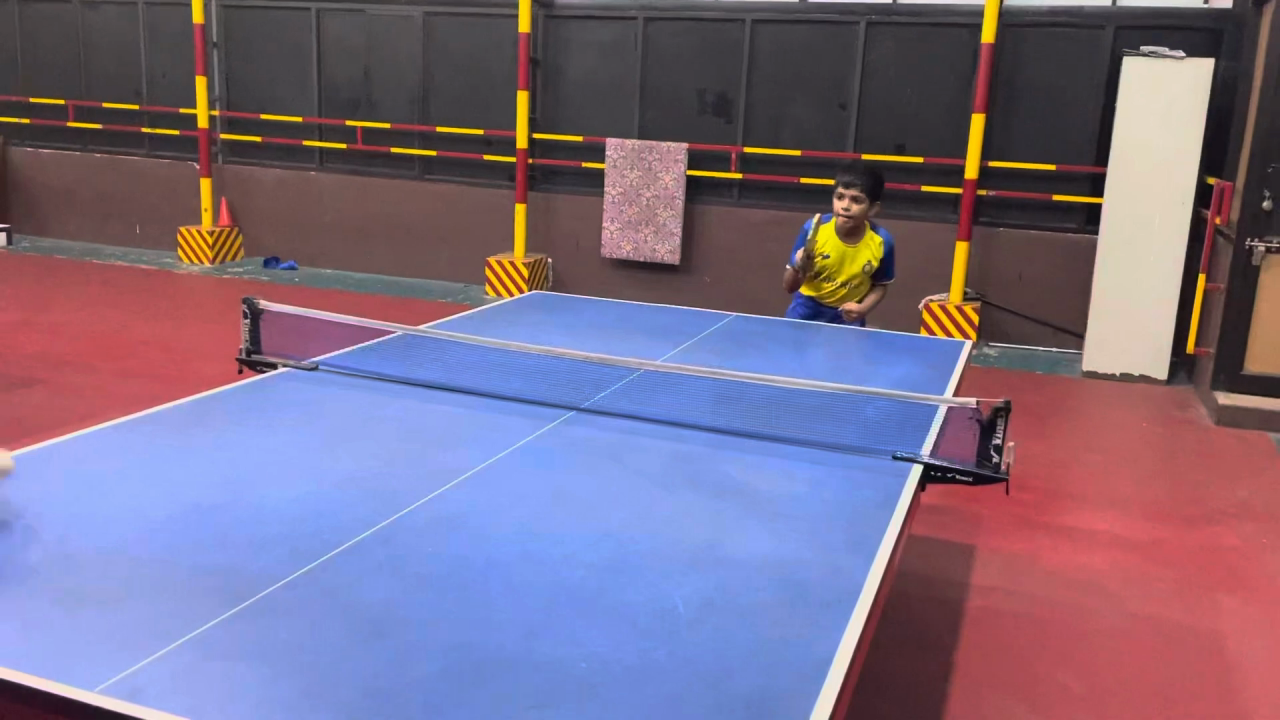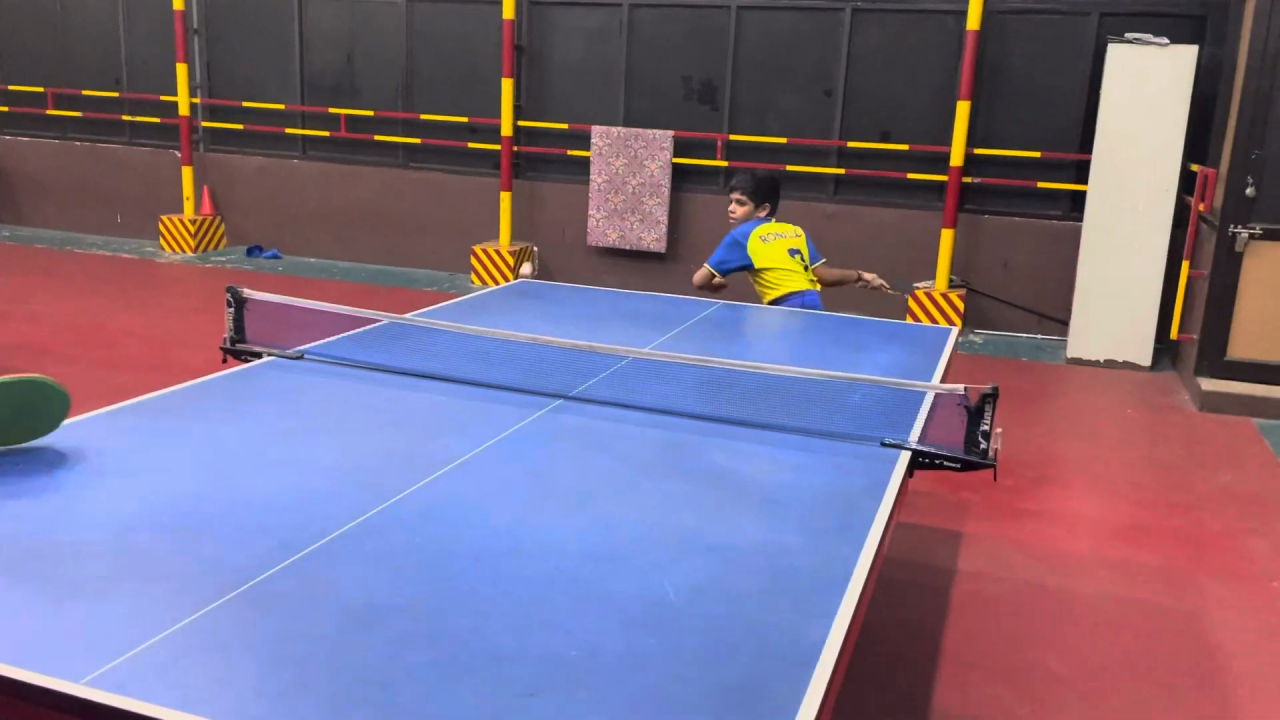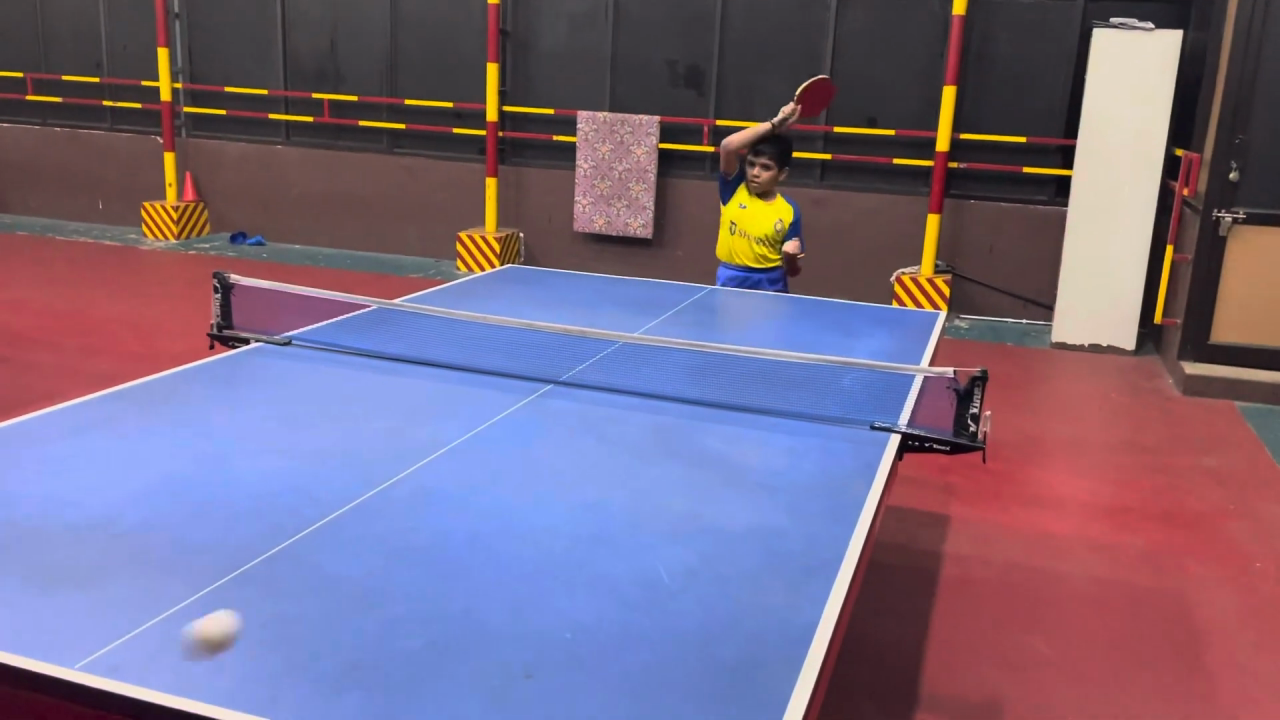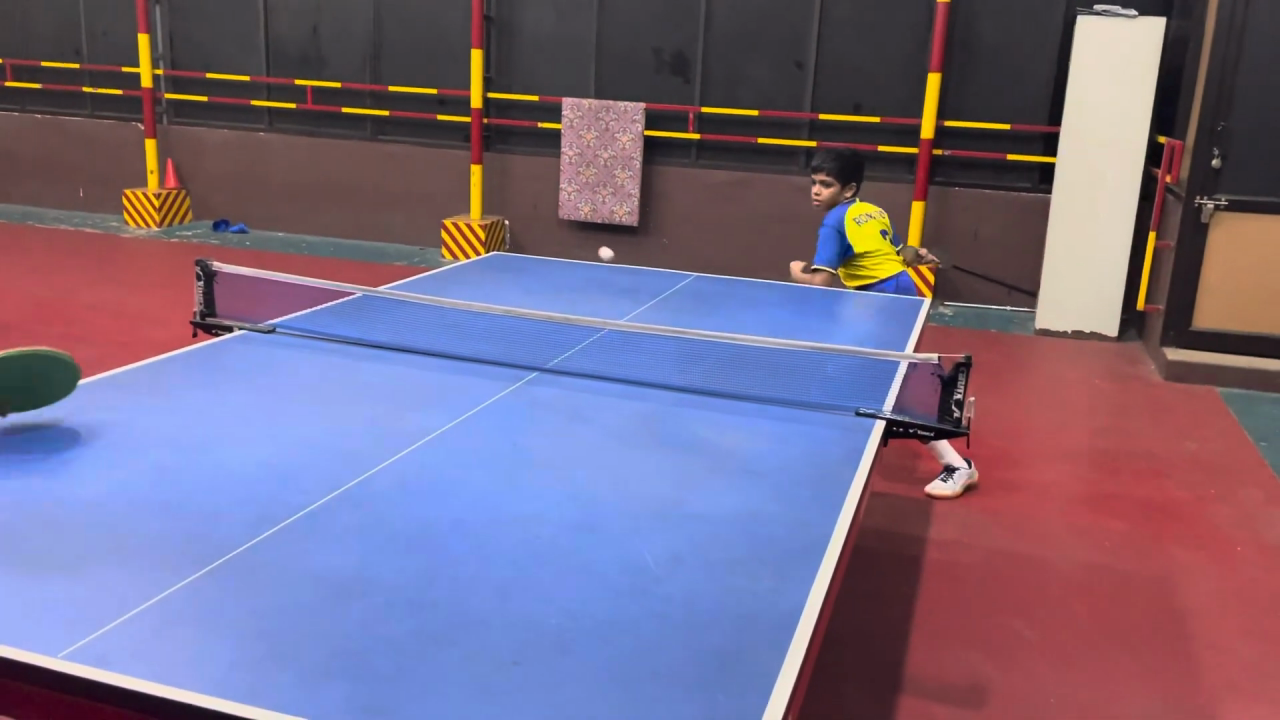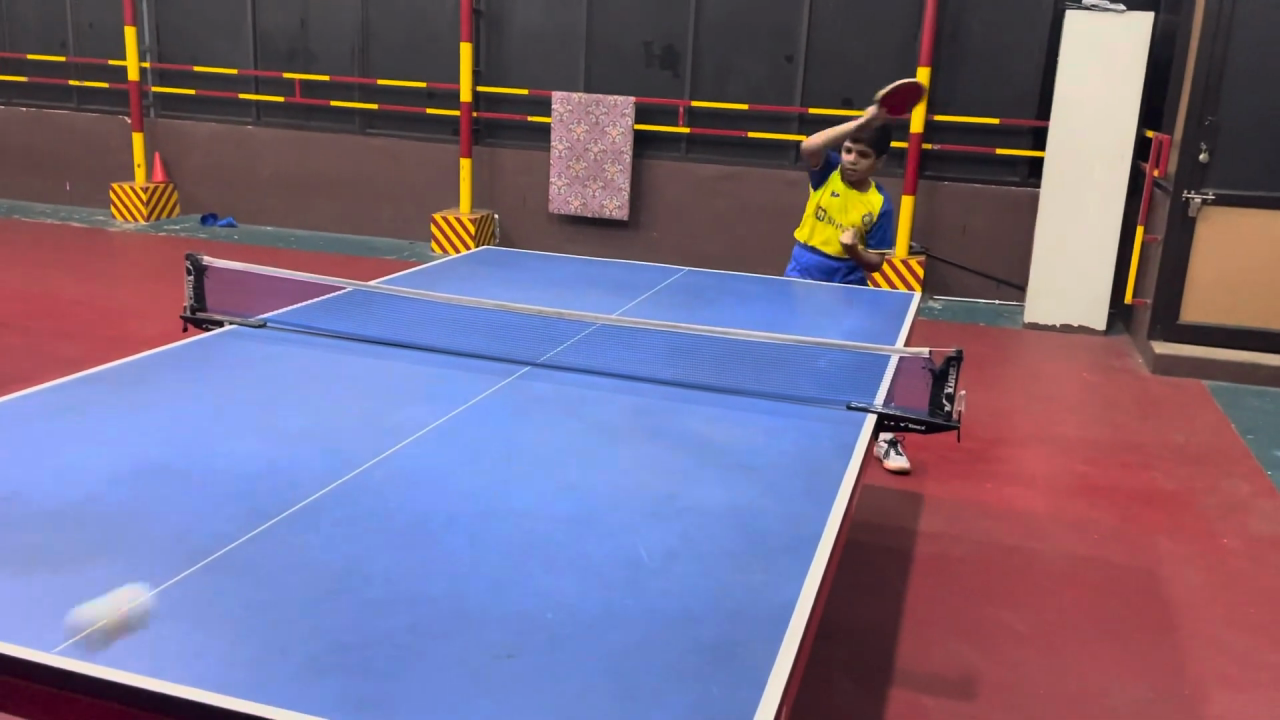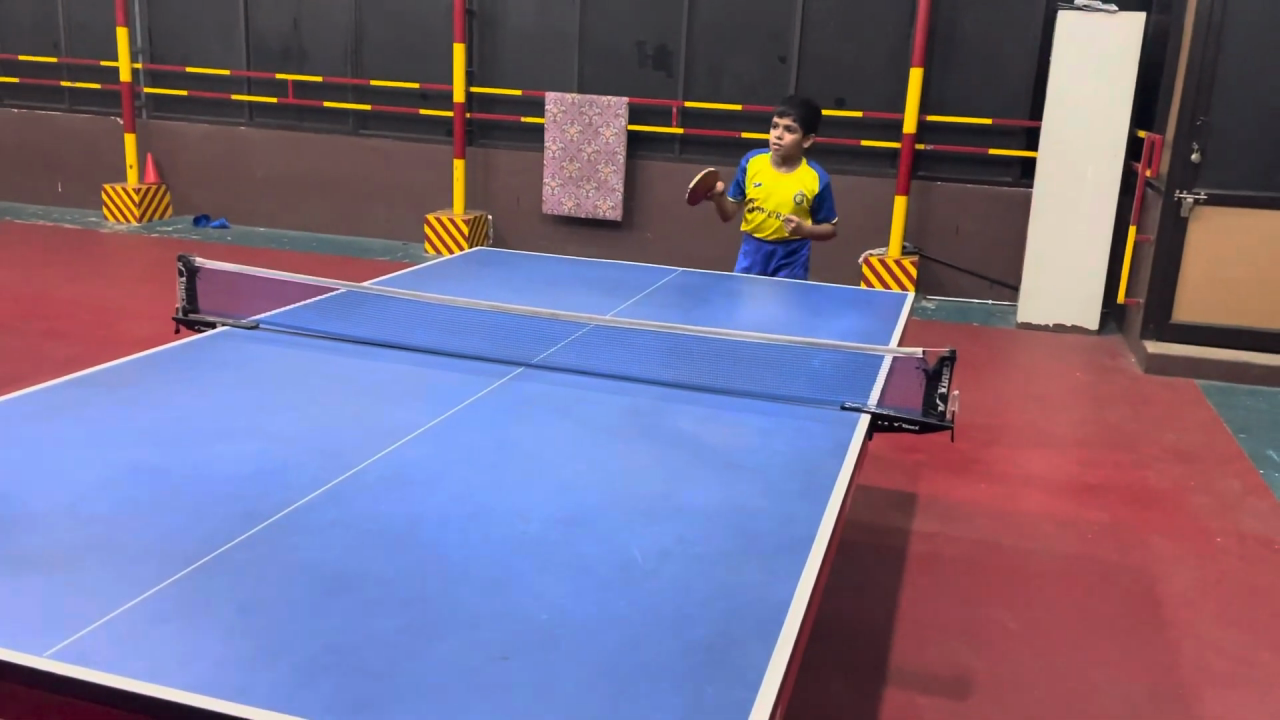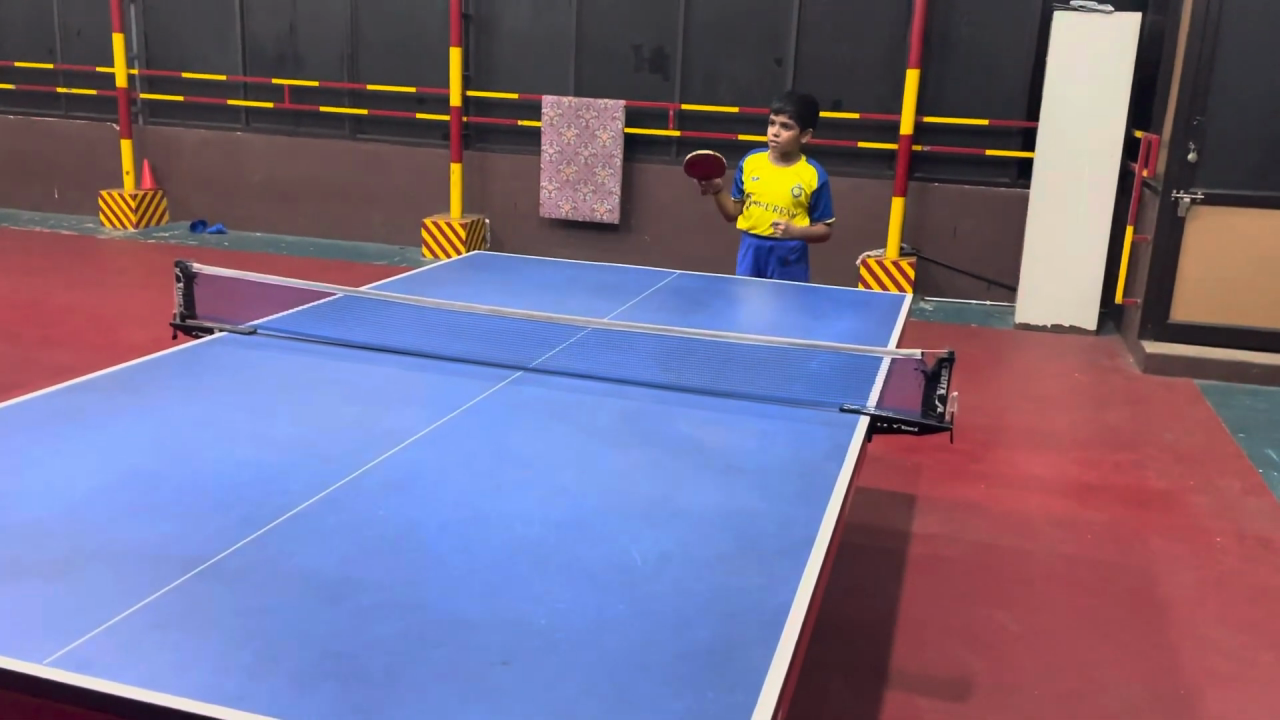
dt=0.7s
person 1, frame 1
left shoulder: (881, 242)
right shoulder: (813, 230)
left elbow: (880, 285)
right elbow: (789, 287)
left wrist: (863, 309)
right wrist: (800, 270)
left hip: (847, 319)
right hip: (806, 314)
person 1, frame 2
left shoulder: (740, 235)
right shoulder: (795, 232)
left elbow: (700, 280)
right elbow: (824, 274)
left wrist: (717, 283)
right wrist: (860, 276)
right hip: (808, 308)
person 1, frame 3
left shoulder: (789, 212)
right shoulder: (734, 188)
left elbow: (792, 270)
right elbow: (727, 146)
left wrist: (790, 257)
right wrist: (775, 123)
left hip: (769, 290)
right hip: (729, 286)
person 1, frame 4
left shoulder: (835, 222)
right shoulder: (874, 212)
left elbow: (820, 282)
right elbow: (905, 253)
left wrist: (799, 272)
right wrist: (917, 254)
right hip: (888, 298)
left ankle: (958, 465)
person 1, frame 5
left shoulder: (880, 202)
right shoulder: (826, 170)
left elbow: (876, 263)
right elbow: (808, 147)
left wrist: (855, 251)
right wrist: (863, 122)
left hip: (848, 286)
right hip: (803, 278)
left ankle: (886, 438)
person 1, frame 6
left shoulder: (816, 179)
right shoulder: (751, 162)
left elbow: (830, 229)
right elbow: (728, 215)
left wrist: (805, 230)
right wrist: (719, 195)
left hip: (791, 261)
right hip: (751, 256)
person 1, frame 7
left shoulder: (814, 175)
right shoulder: (750, 161)
left elbow: (825, 230)
right elbow: (733, 214)
left wrist: (795, 231)
right wrist: (718, 190)
left hip: (789, 262)
right hip: (750, 255)
